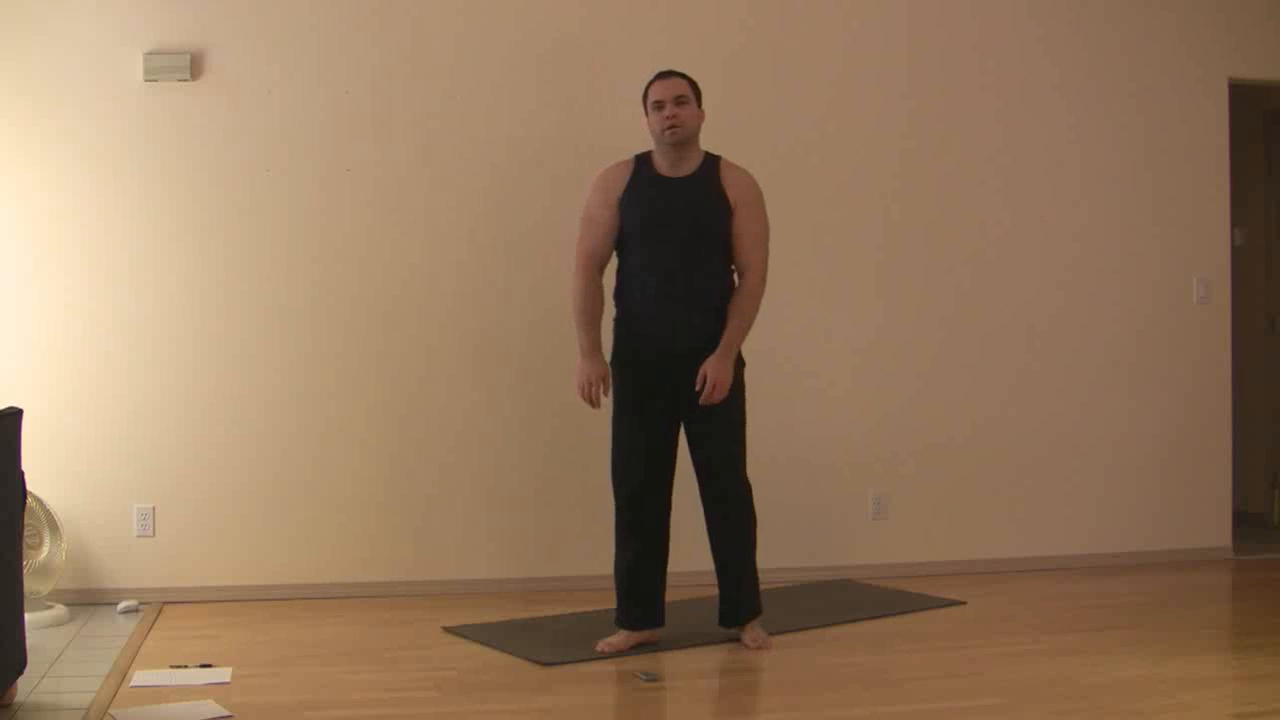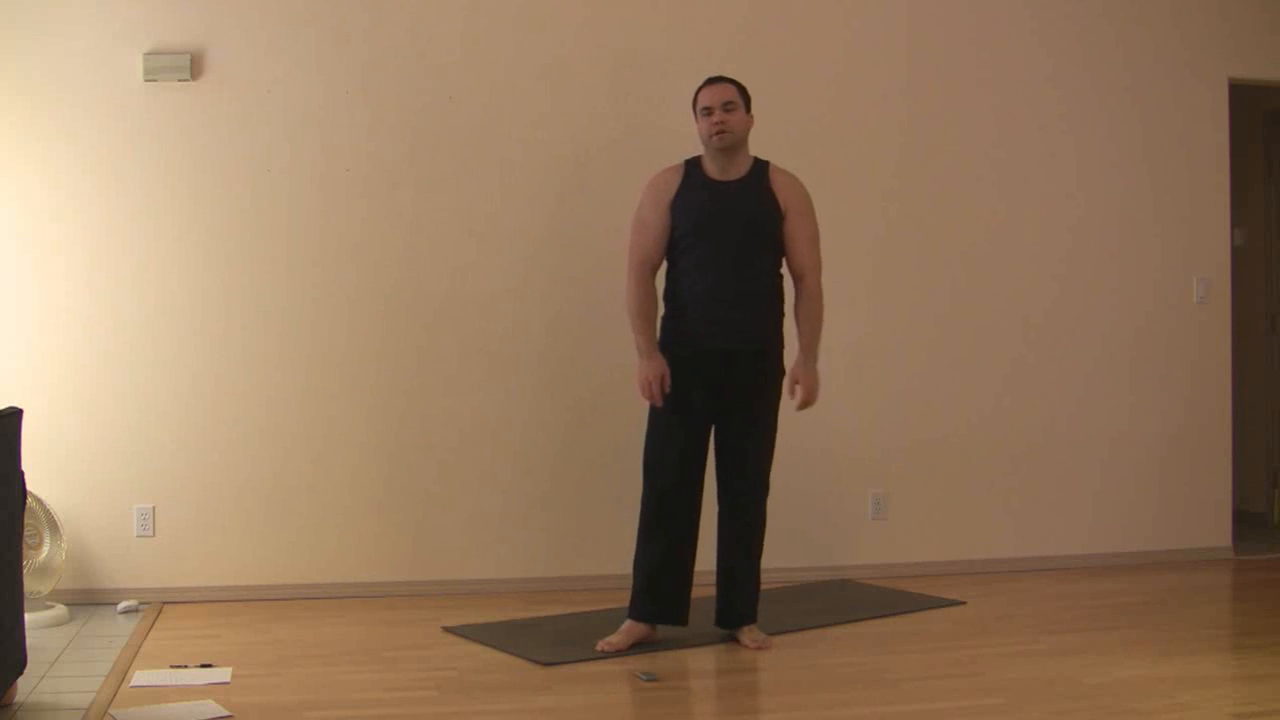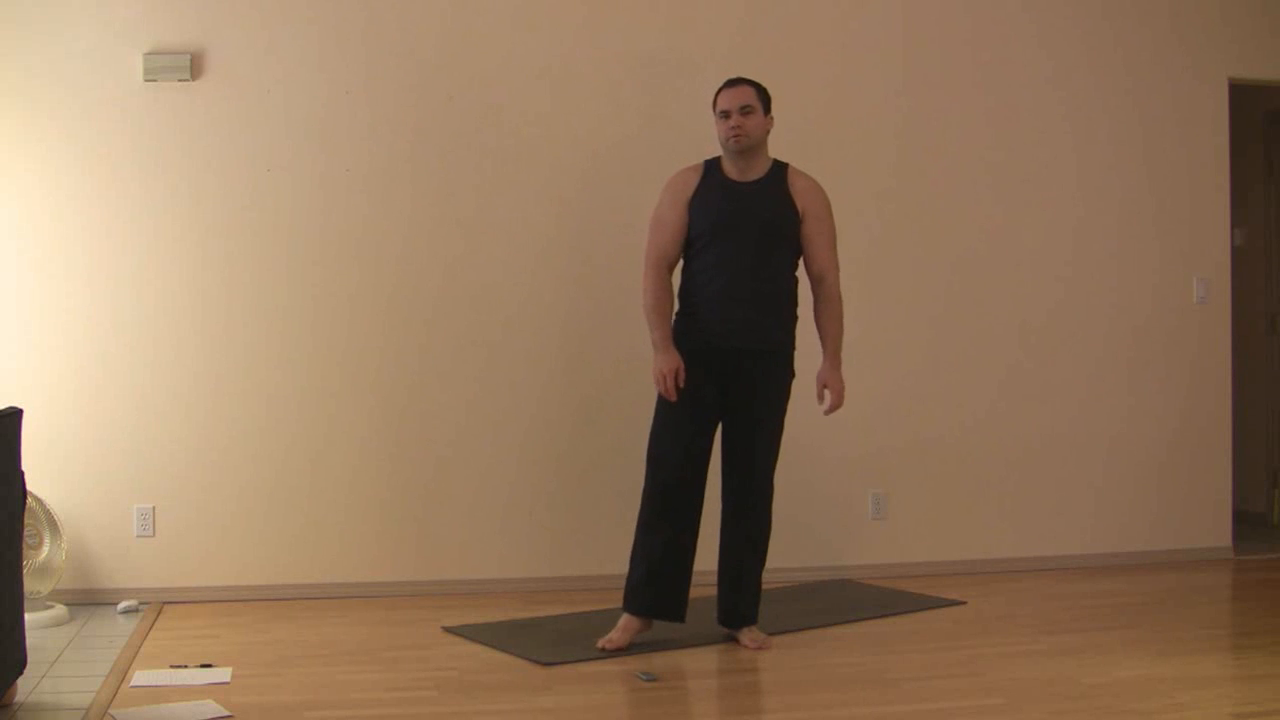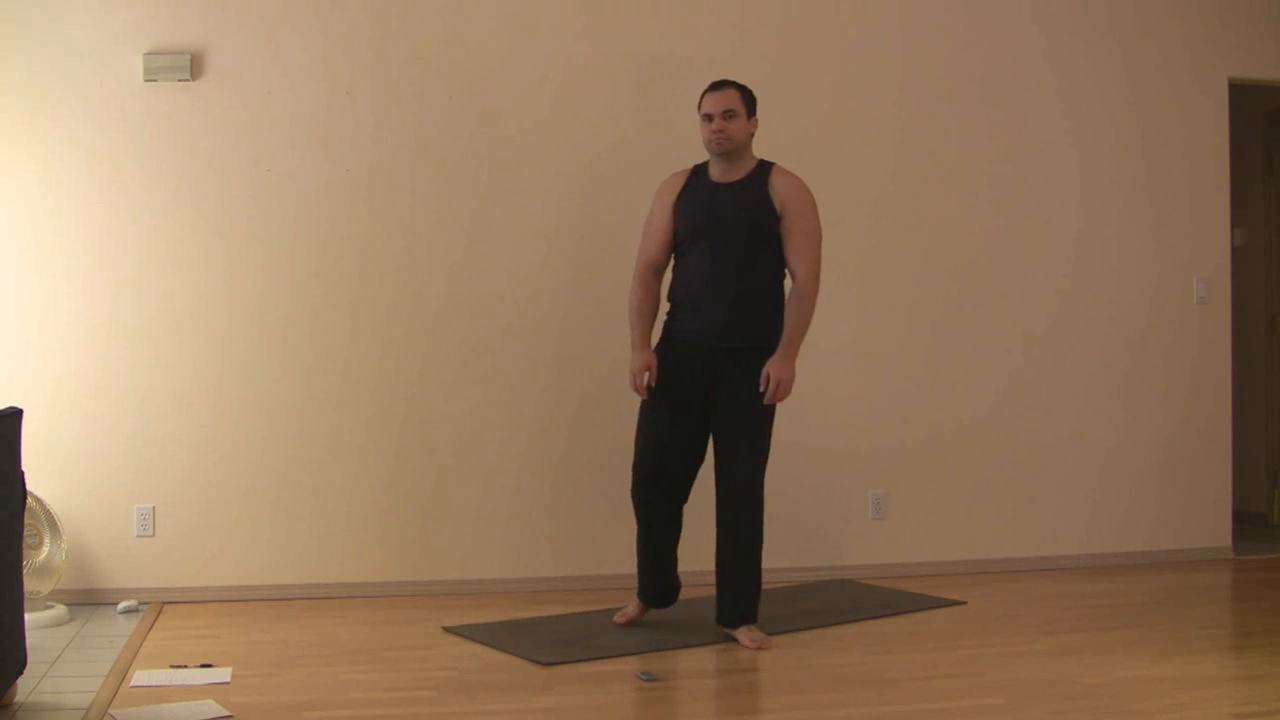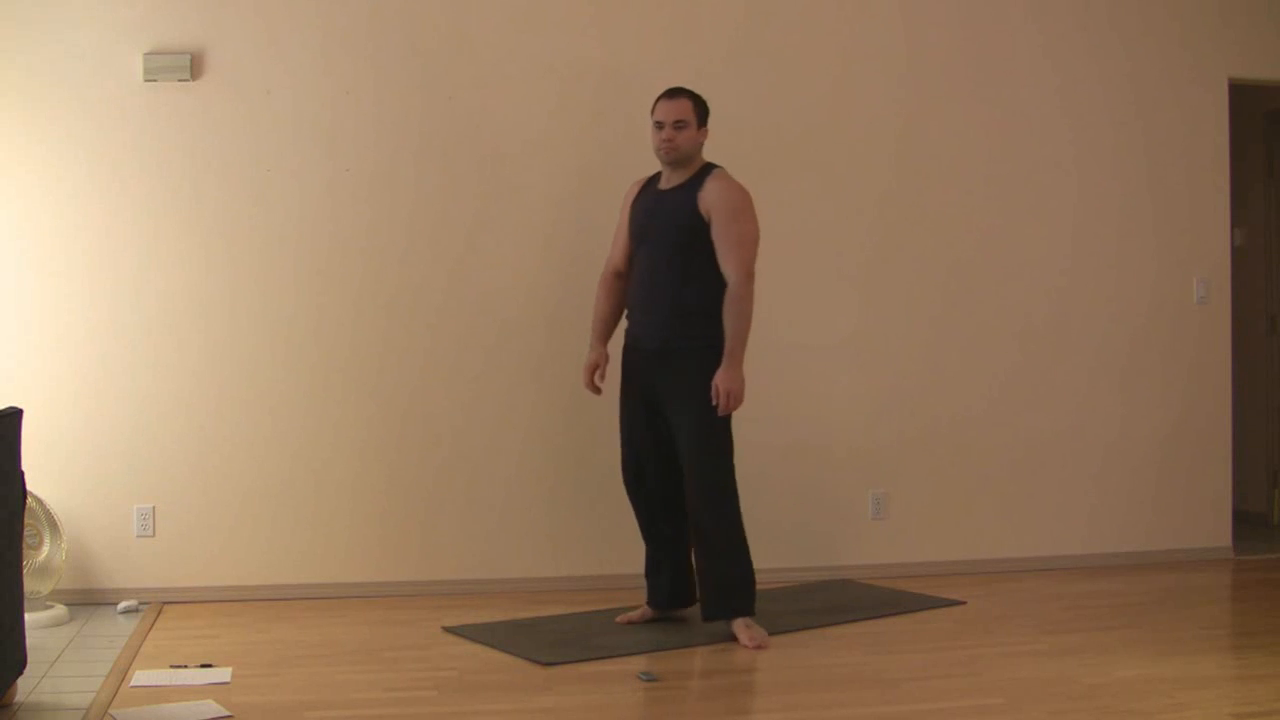
dt=0.4s
person 1, frame 1
left shoulder: (734, 184)
right shoulder: (617, 182)
left elbow: (752, 275)
right elbow: (587, 270)
left wrist: (726, 354)
right wrist: (589, 352)
left hip: (711, 360)
right hip: (640, 360)
left knee: (727, 488)
right knee: (637, 490)
left ankle: (743, 612)
right ankle: (638, 618)
person 1, frame 2
left shoulder: (783, 189)
right shoulder: (669, 185)
left elbow: (807, 279)
right elbow: (640, 272)
left wrist: (807, 359)
right wrist: (647, 353)
left hip: (755, 361)
right hip: (683, 359)
left knee: (746, 490)
right knee: (666, 485)
left ankle: (739, 614)
right ankle: (647, 613)
person 1, frame 3
left shoulder: (801, 191)
right shoulder: (688, 184)
left elbow: (826, 281)
right elbow: (657, 269)
left wrist: (831, 362)
right wrist: (663, 347)
left hip: (766, 360)
right hip: (695, 355)
left knee: (751, 489)
right knee: (670, 479)
left ankle: (740, 614)
right ankle: (642, 608)
person 1, frame 4
left shoulder: (784, 189)
right shoulder: (677, 188)
left elbow: (806, 276)
right elbow: (648, 269)
left wrist: (787, 354)
right wrist: (640, 345)
left hip: (749, 359)
right hip: (680, 354)
left knee: (741, 488)
right knee: (655, 475)
left ankle: (739, 613)
right ankle: (653, 591)
person 1, frame 5
left shoulder: (721, 192)
right shoulder: (639, 193)
left elbow: (739, 280)
right elbow: (616, 272)
left wrist: (732, 364)
right wrist: (599, 342)
left hip: (697, 358)
right hip: (642, 356)
left knee: (708, 480)
right knee: (646, 477)
left ankle: (736, 608)
right ankle: (668, 594)
